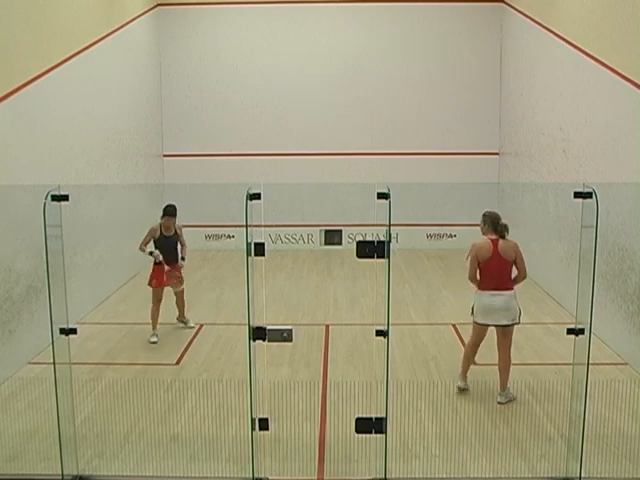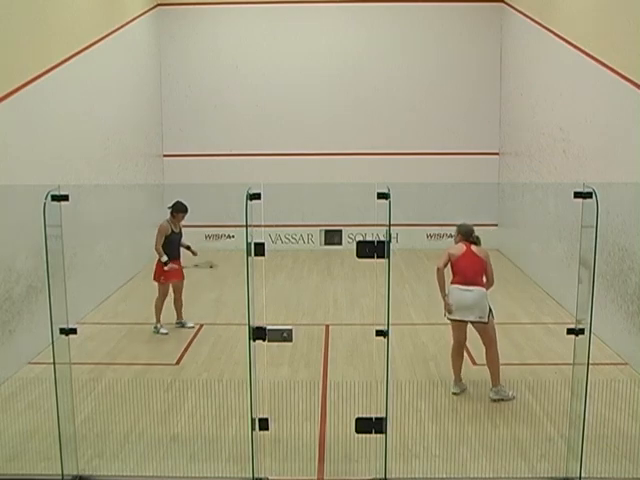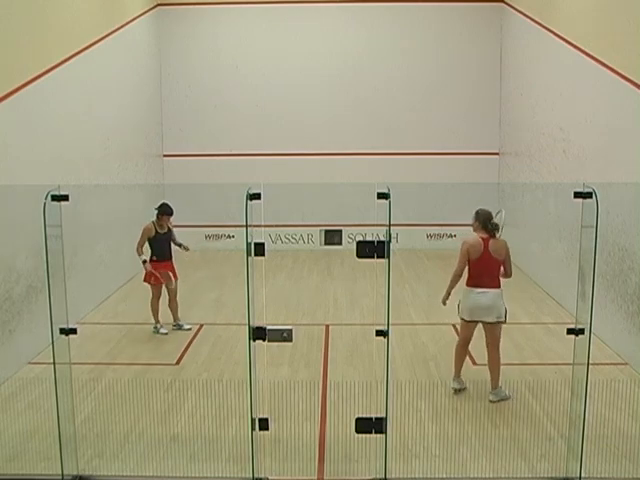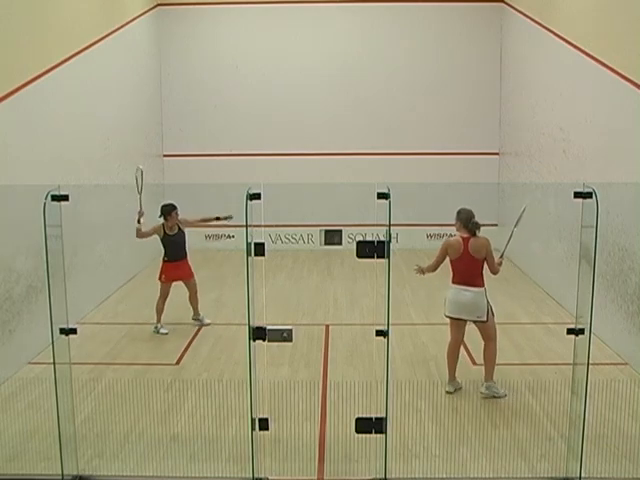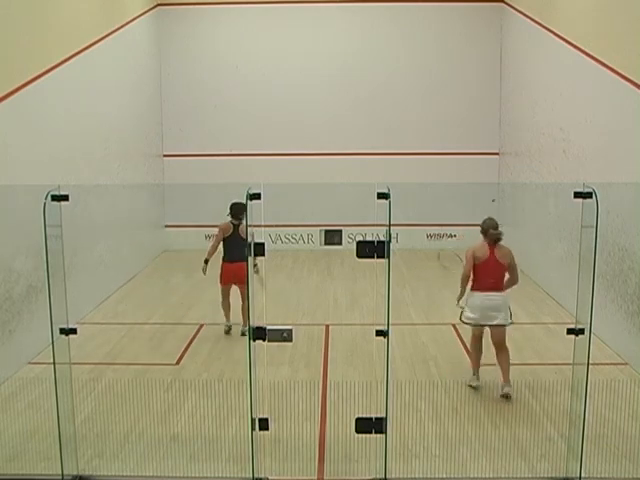
dt=1s
person 1, frame 1
left shoulder: (478, 246)
right shoulder: (512, 246)
left elbow: (471, 277)
right elbow: (523, 274)
left hip: (484, 299)
right hip: (506, 300)
left knee: (474, 341)
right knee: (504, 349)
left ankle: (462, 378)
right ankle: (503, 392)
person 1, frame 2
left shoulder: (452, 250)
right shoulder: (483, 252)
left elbow: (439, 268)
right elbow: (490, 281)
left wrist: (444, 296)
left hip: (456, 294)
right hip: (477, 296)
left knee: (458, 342)
right knee: (491, 345)
left ankle: (457, 383)
right ankle: (496, 389)
person 1, frame 3
left shoulder: (469, 243)
right shoulder: (502, 244)
left elbow: (459, 272)
right elbow: (508, 274)
left wrist: (447, 293)
left hip: (472, 296)
right hip: (493, 297)
left knee: (463, 340)
right knee: (493, 346)
left ankle: (457, 380)
right ankle: (495, 390)
person 1, frame 4
left shoulder: (450, 243)
right shoulder: (483, 242)
left elbow: (434, 267)
right elbow: (494, 271)
left wrist: (422, 270)
right wrist: (499, 264)
left hip: (456, 294)
right hip: (477, 296)
left knee: (455, 340)
right knee: (490, 340)
left ankle: (451, 382)
right ankle: (488, 384)
person 1, frame 5
left shoulder: (474, 249)
right shoulder: (507, 252)
left elbow: (465, 275)
right elbow: (514, 280)
left wrist: (462, 293)
left hip: (477, 300)
right hip: (498, 301)
left knee: (476, 337)
right knee: (500, 346)
left ankle: (475, 377)
right ankle: (506, 384)
person 2, frame 1
left shoulder: (178, 228)
right shoulder: (155, 230)
left elbow: (183, 246)
right elbow: (141, 246)
left wrist: (182, 259)
right wrist: (151, 253)
left hip: (175, 268)
right hip: (159, 269)
left knee: (180, 295)
right knee: (156, 302)
left ankle: (181, 317)
right ankle: (154, 332)
person 2, frame 2
left shoulder: (178, 225)
right shoulder: (164, 226)
right elbow: (157, 247)
left wrist: (189, 248)
right wrist: (167, 262)
left hip: (177, 264)
right hip: (165, 266)
left knee: (179, 294)
right knee: (162, 295)
left ankle: (180, 320)
right ankle: (157, 324)
person 2, frame 3
left shoulder: (168, 225)
right shoulder: (149, 228)
left elbow: (173, 239)
right elbow: (139, 247)
left wrist: (180, 245)
right wrist: (144, 262)
left hip: (169, 264)
right hip: (156, 266)
left knee: (173, 294)
right knee: (156, 296)
left ankle: (177, 322)
right ankle: (157, 325)
person 2, frame 4
left shoulder: (181, 222)
right shoulder: (159, 228)
left elbow: (200, 220)
right elbow: (139, 235)
left wrist: (219, 218)
right wrist: (139, 221)
left hip: (183, 263)
right hip: (169, 265)
left knee: (193, 290)
right knee: (163, 295)
left ankle: (197, 316)
right ankle: (158, 324)
person 2, frame 5
left shoulder: (224, 227)
right shoulder: (247, 229)
left elbow: (214, 245)
left wrist: (206, 261)
right wrist: (254, 264)
left hip: (227, 266)
right hip: (242, 266)
left knee: (225, 297)
right knee: (245, 299)
left ankle: (227, 323)
right ankle: (245, 327)
